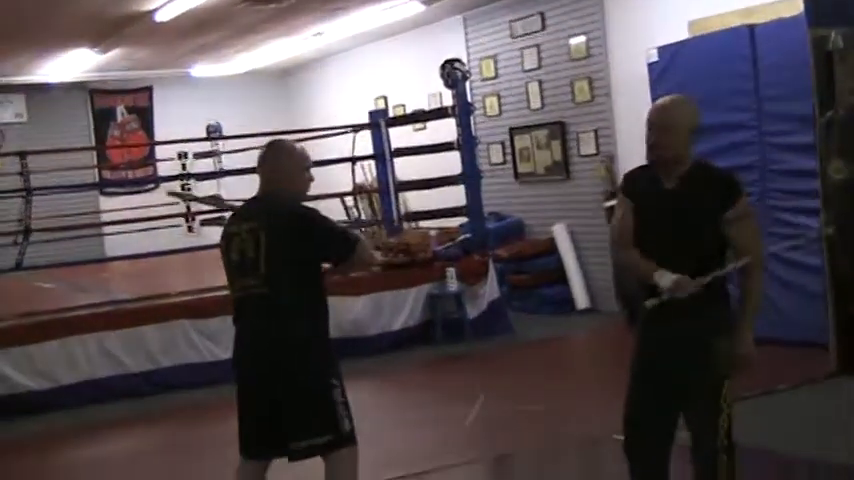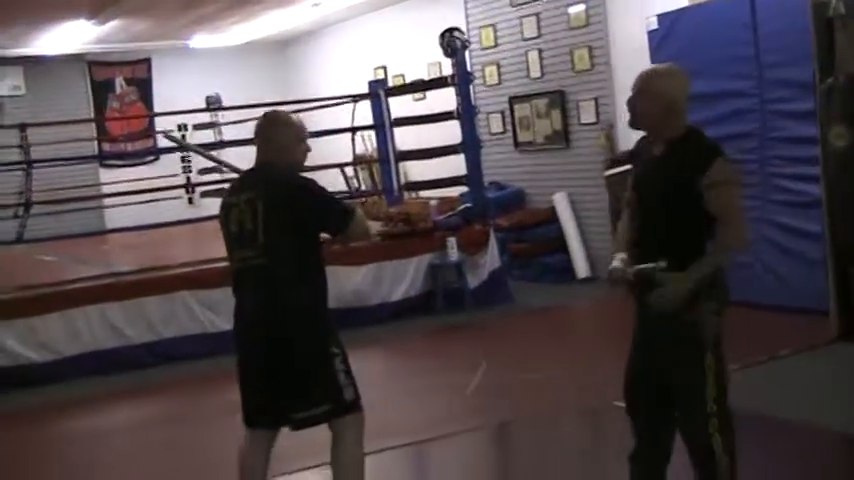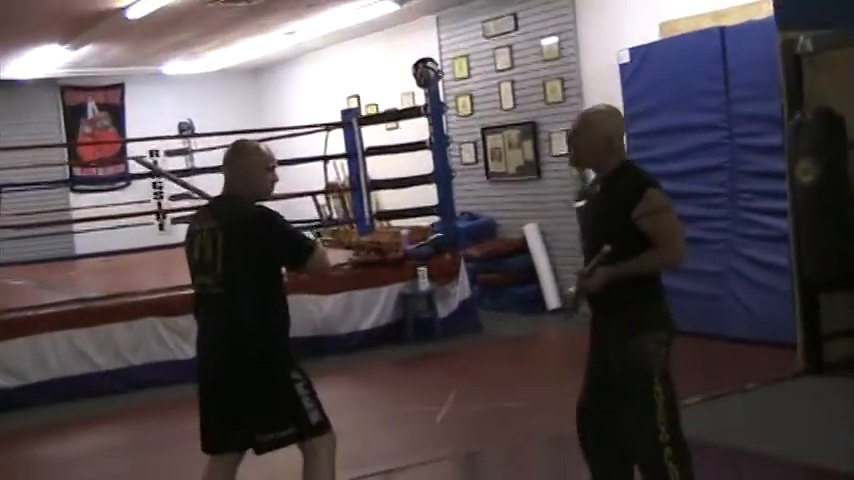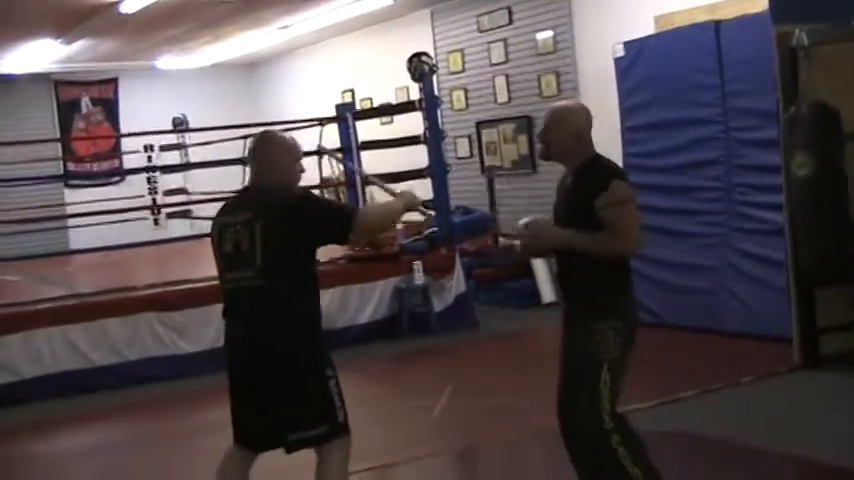
dt=0.4s
person 1, frame 1
left shoulder: (721, 187)
right shoulder: (635, 184)
left elbow: (751, 260)
right elbow: (622, 247)
left wrist: (744, 329)
right wrist: (660, 276)
left hip: (707, 326)
right hip: (654, 324)
left knee: (710, 435)
right knee: (642, 428)
person 1, frame 2
left shoulder: (704, 156)
right shoulder: (643, 150)
left elbow: (733, 231)
left wrist: (687, 280)
right wrist: (621, 254)
left hip: (689, 297)
right hip: (651, 292)
left knee: (700, 401)
right knee: (643, 392)
person 1, frame 3
left shoulder: (638, 188)
right shoulder: (598, 186)
left elbow: (673, 251)
left wrist: (609, 274)
right wrist: (587, 279)
left hip: (641, 325)
right hip: (606, 323)
left knee: (653, 430)
right knee: (595, 419)
person 1, frame 4
left shoulder: (605, 179)
right shoulder: (570, 180)
left elbow: (626, 241)
left wrist: (559, 236)
right wrist: (531, 243)
left hip: (606, 313)
right hip: (580, 310)
left knee: (597, 414)
right knee: (573, 411)
person 2, frame 1
left shoulder: (234, 225)
right shoulder: (298, 218)
right elbow: (364, 257)
right wrist: (339, 243)
left hip: (252, 353)
right hip: (300, 353)
right knee: (340, 452)
person 2, frame 2
left shoulder: (233, 196)
right shoulder: (295, 188)
right elbow: (360, 229)
right wrist: (327, 220)
left hip: (253, 324)
right hip: (298, 323)
left knee: (260, 428)
right knee: (347, 419)
person 2, frame 3
left shoulder: (200, 222)
right shoulder: (257, 220)
right elbow: (320, 263)
right wrist: (291, 247)
left hip: (216, 351)
right hip: (259, 352)
left knee: (224, 452)
right knee: (318, 441)
person 2, frame 4
left shoulder: (225, 216)
right shoulder: (295, 206)
right elbow: (367, 222)
right wrist: (404, 201)
left hip: (243, 344)
right hip: (291, 345)
left knee: (244, 445)
right knee: (333, 443)
